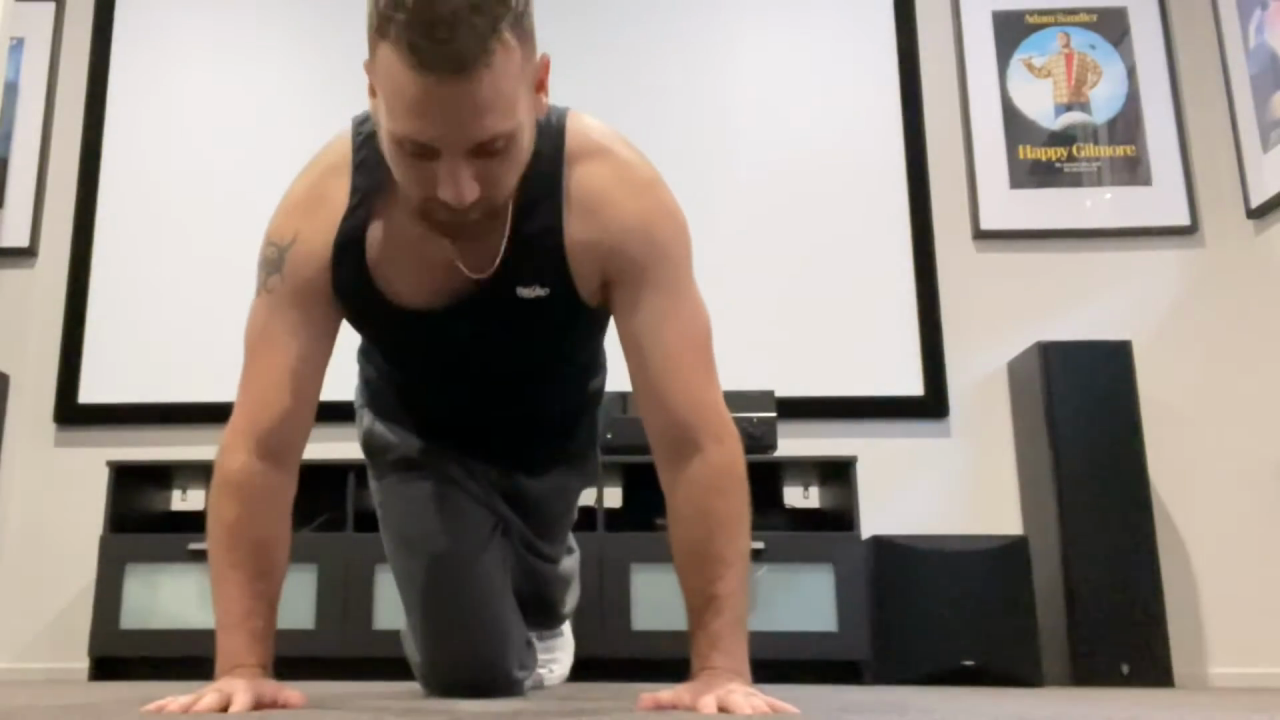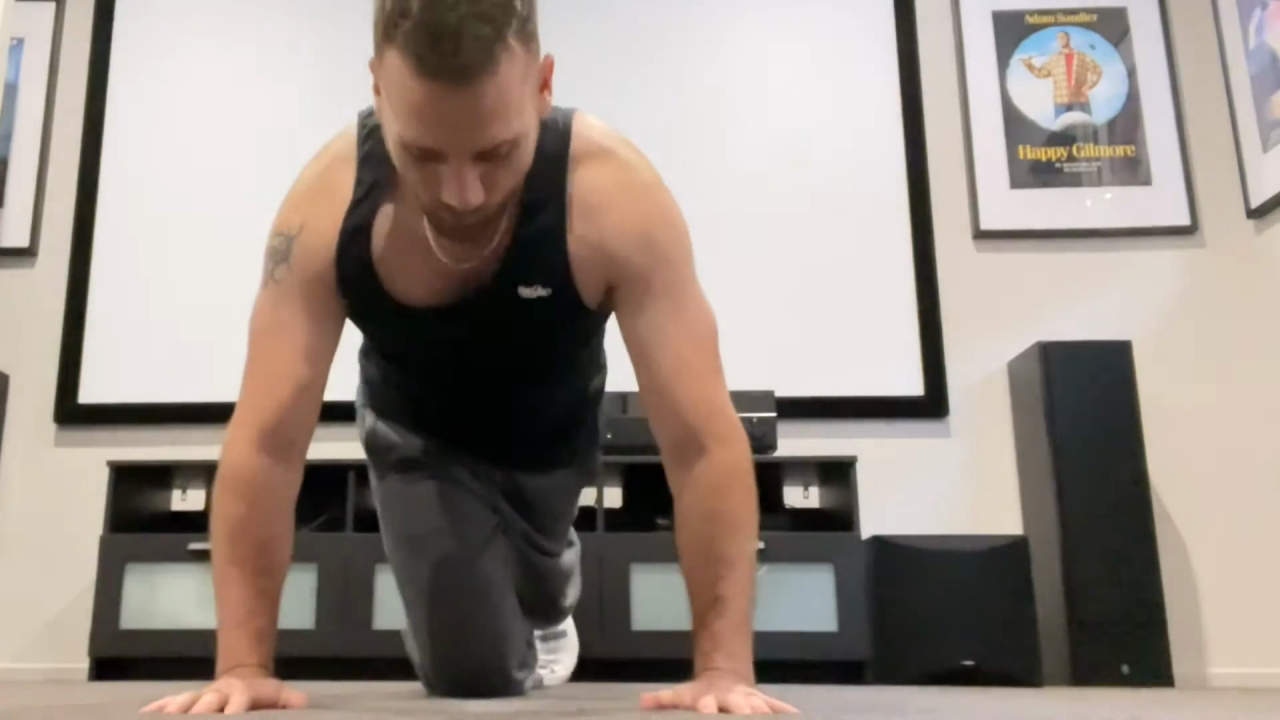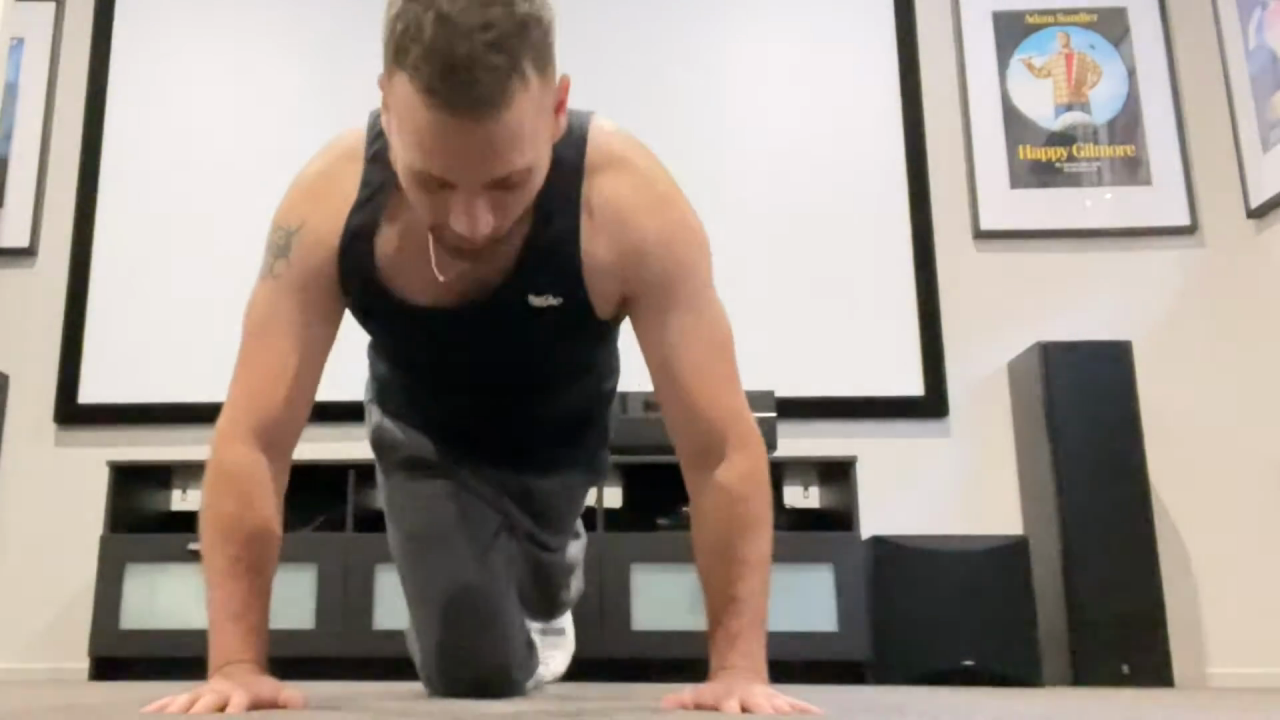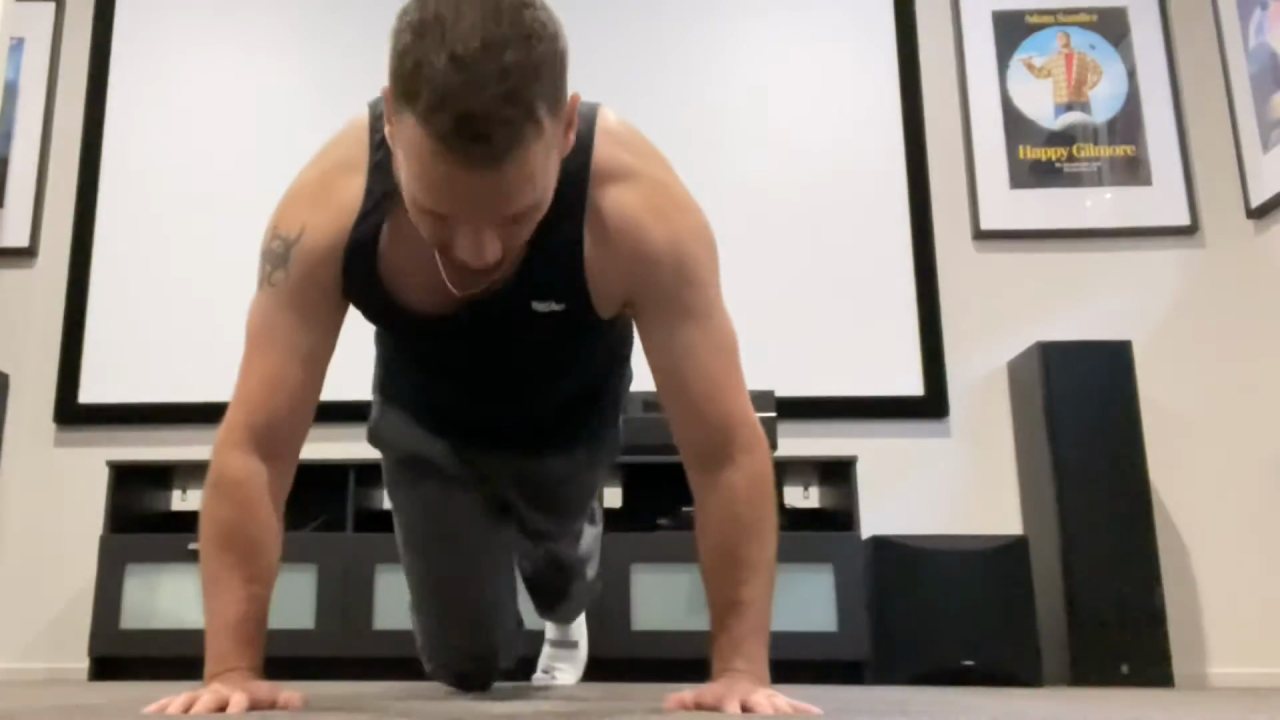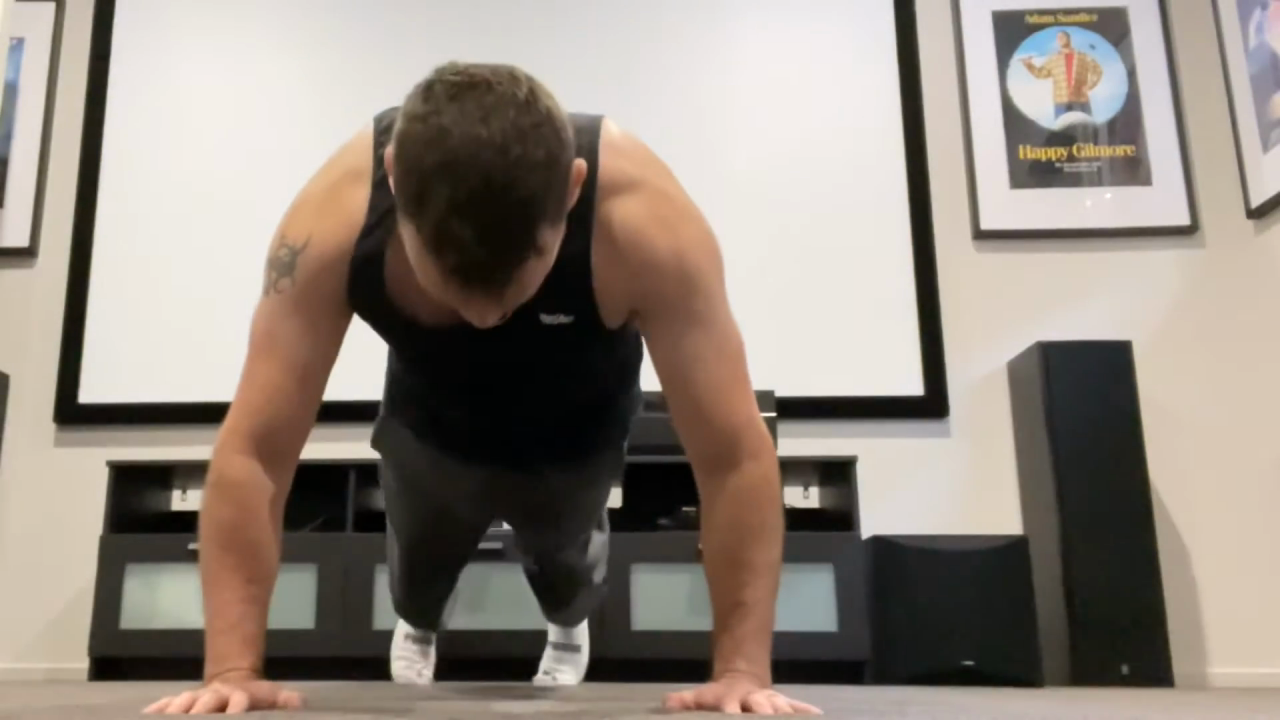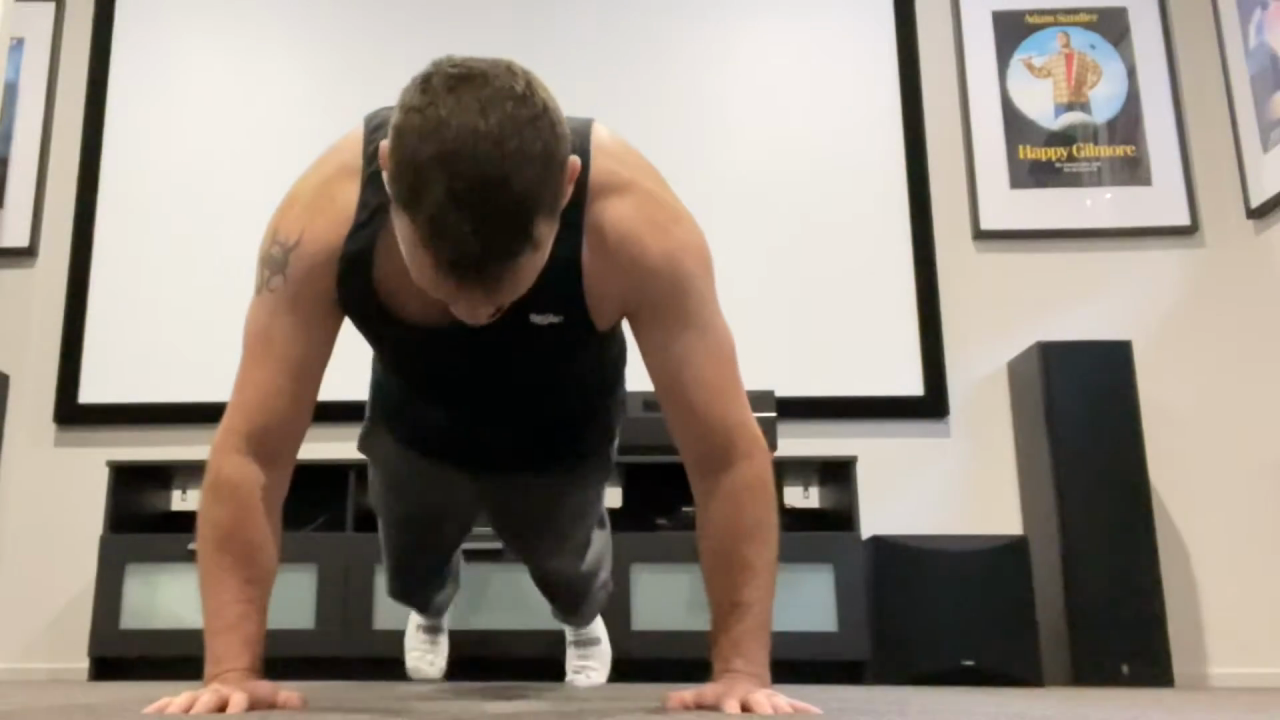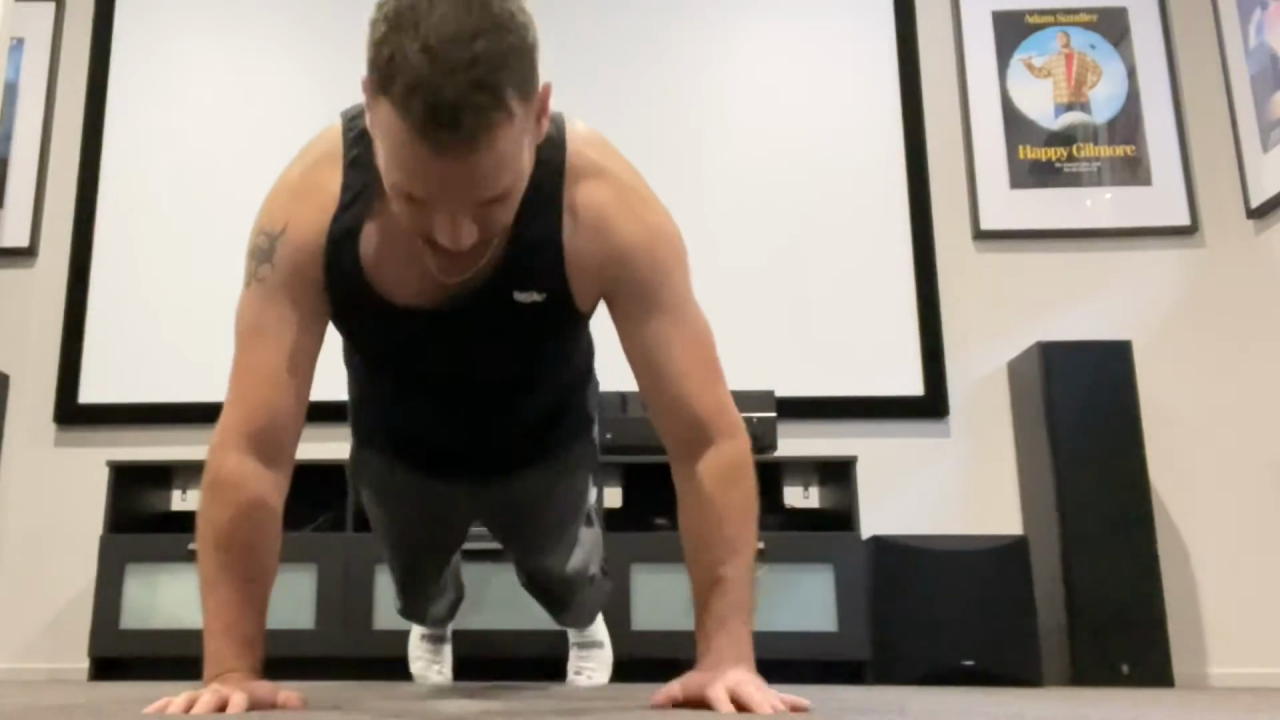
dt=0.4s
person 1, frame 1
left shoulder: (614, 194)
right shoulder: (323, 209)
left elbow: (694, 440)
right elbow: (261, 451)
left hip: (554, 428)
right hip: (415, 431)
left knee: (535, 593)
left ankle: (545, 621)
right ankle: (523, 653)
person 1, frame 2
left shoulder: (615, 194)
right shoulder: (328, 201)
left elbow: (703, 442)
right elbow: (264, 445)
left hip: (554, 430)
right hip: (415, 432)
left knee: (539, 578)
left ankle: (548, 617)
right ankle: (521, 652)
person 1, frame 3
left shoulder: (631, 204)
right shoulder: (329, 202)
left elbow: (721, 450)
right elbow: (250, 440)
left hip: (563, 431)
right hip: (423, 435)
left knee: (543, 568)
left ankle: (548, 613)
right ankle: (519, 653)
person 1, frame 4
left shoulder: (637, 205)
right shoulder: (331, 202)
left elbow: (726, 452)
right elbow: (254, 449)
left hip: (571, 419)
right hip: (426, 420)
left knee: (560, 554)
right knee: (466, 657)
left ankle: (564, 623)
person 1, frame 5
left shoulder: (644, 218)
right shoulder: (338, 212)
left elbow: (734, 455)
right elbow: (254, 450)
left hip: (578, 433)
right hip: (427, 426)
left knee: (566, 559)
right knee: (419, 569)
left ankle: (567, 627)
right ankle: (417, 622)
person 1, frame 6
left shoulder: (632, 221)
right shoulder: (327, 212)
left elbow: (729, 456)
right elbow: (250, 451)
left hip: (565, 441)
right hip: (412, 432)
left knee: (569, 567)
right knee: (414, 565)
left ankle: (583, 623)
right ankle: (429, 610)
person 1, frame 7
left shoulder: (606, 205)
right shoulder: (310, 201)
left elbow: (710, 440)
right elbow: (249, 452)
left wrist: (726, 652)
left hip: (543, 444)
right hip: (396, 446)
left knee: (560, 573)
right knee: (418, 579)
left ankle: (585, 623)
right ankle: (433, 624)
